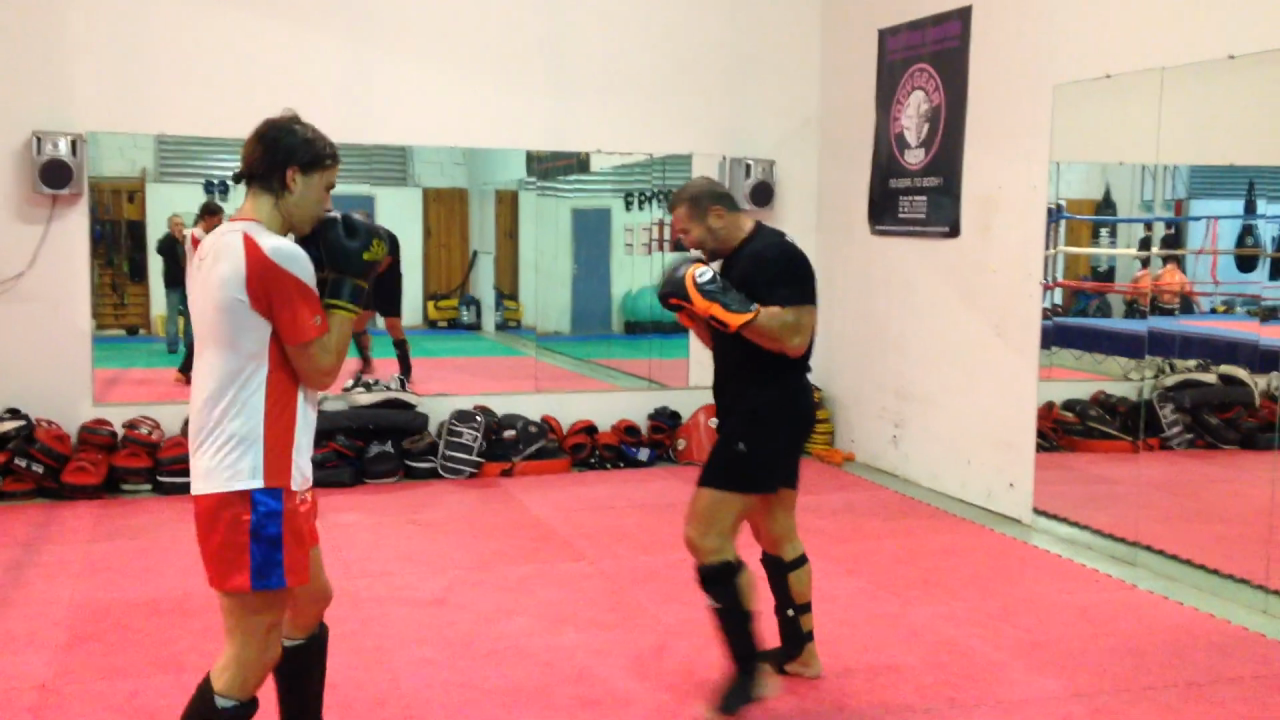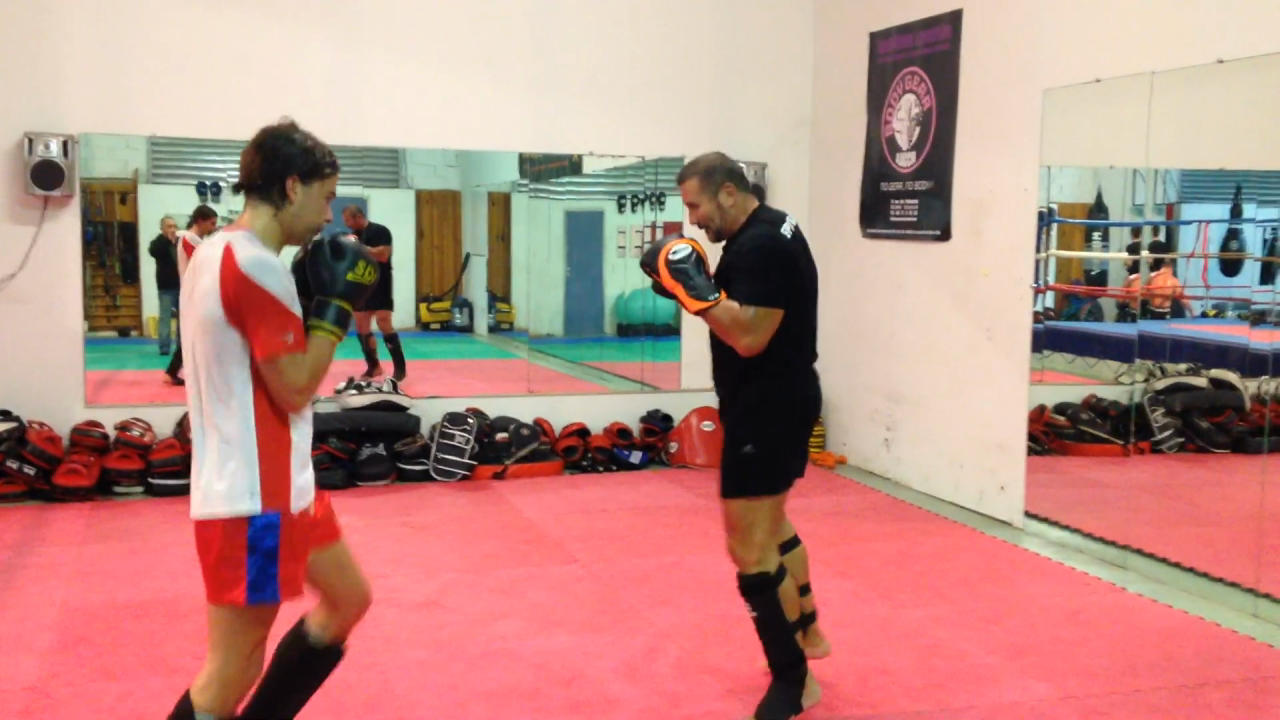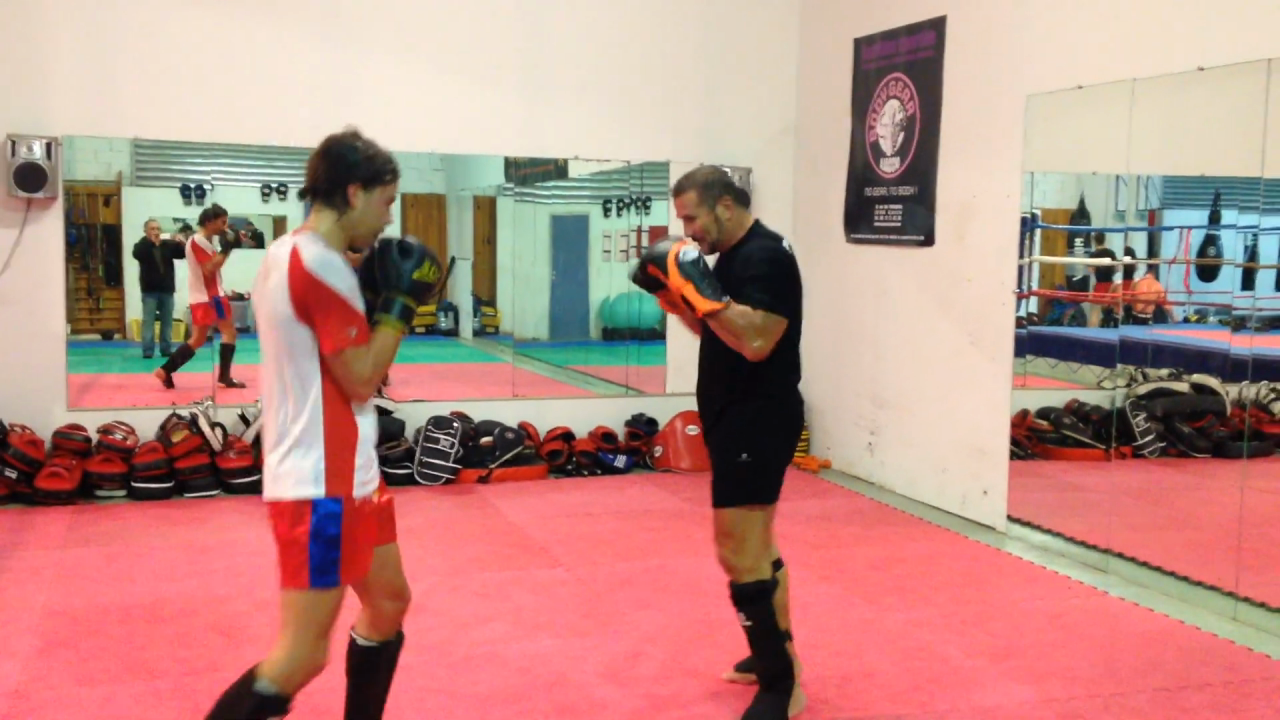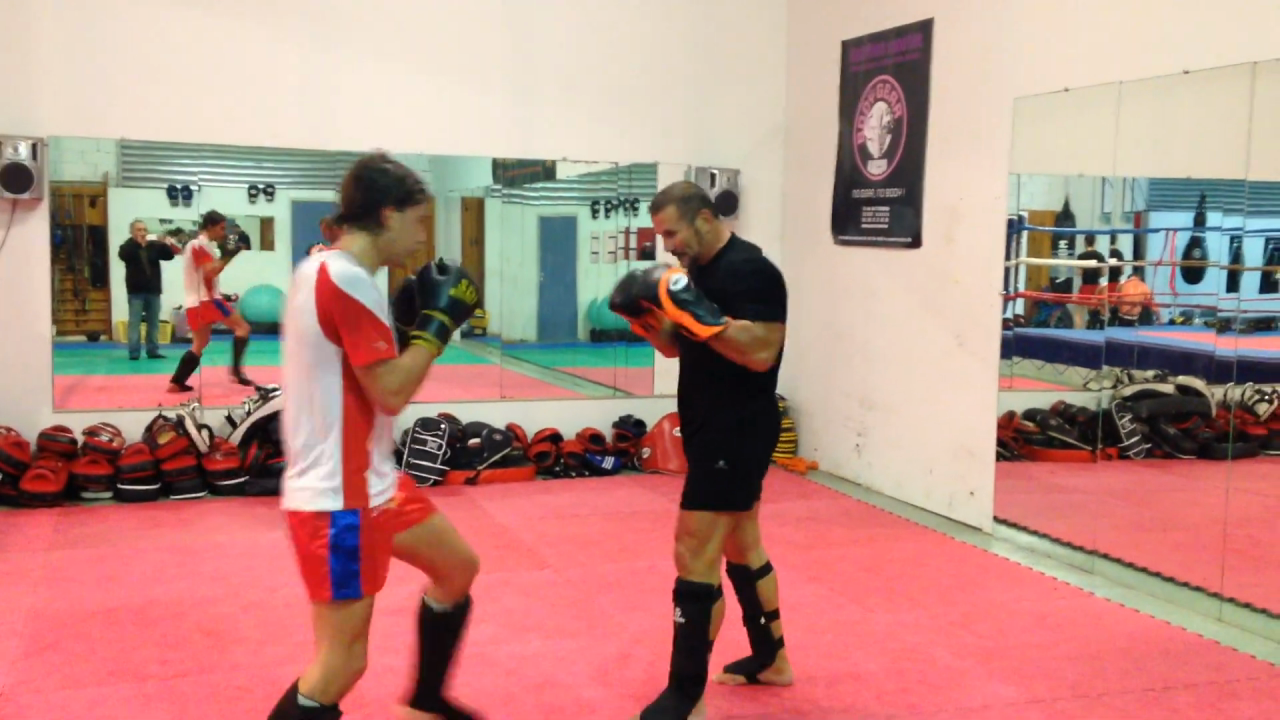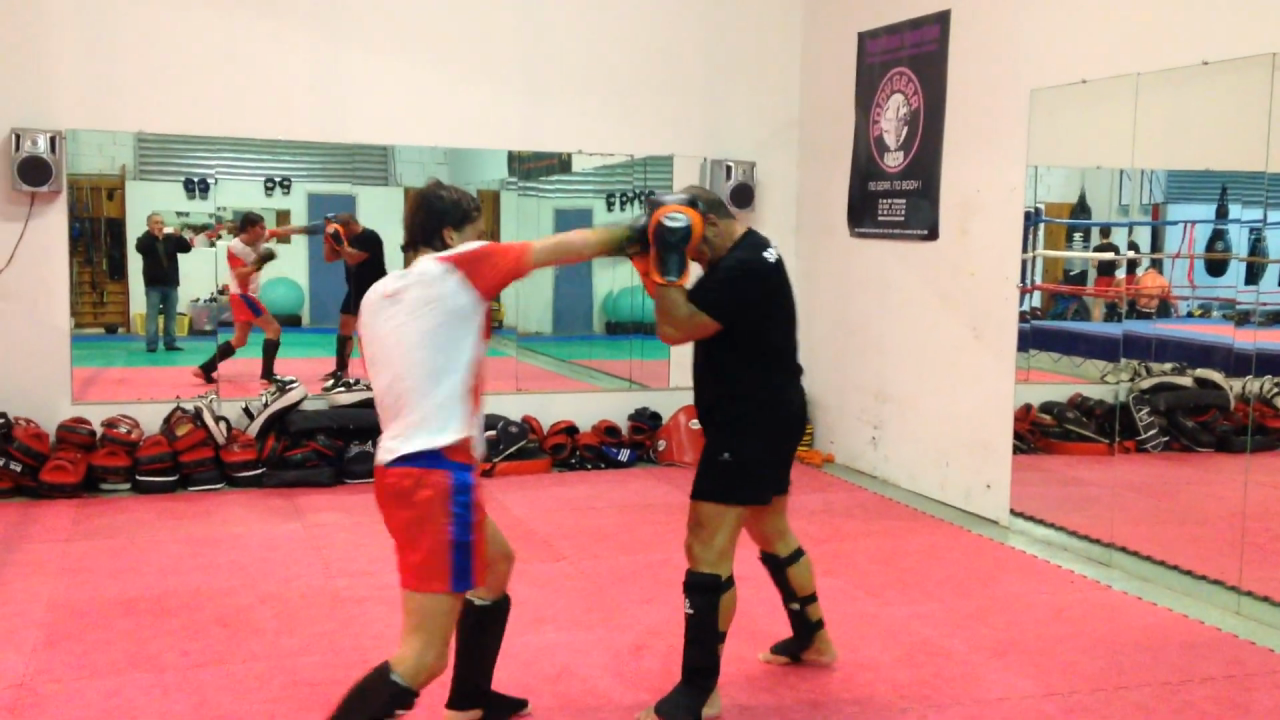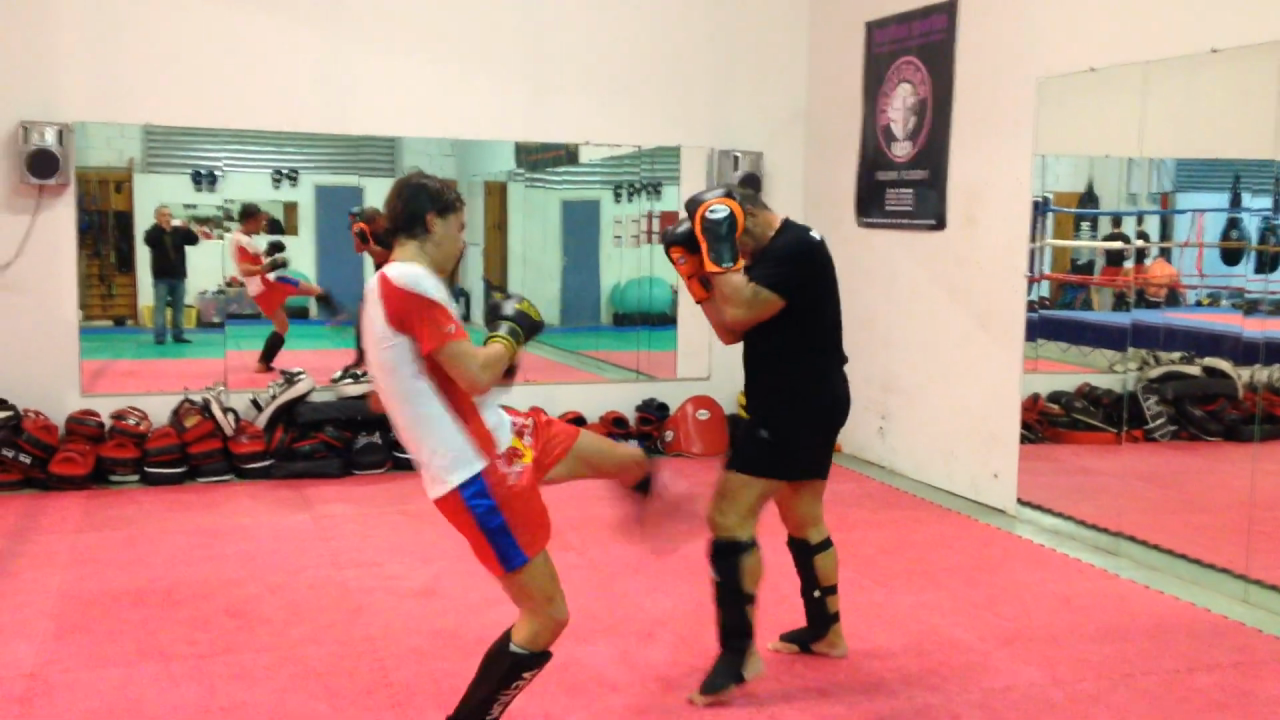
dt=0.4s
person 1, frame 1
left shoulder: (216, 245)
right shoulder: (274, 254)
right elbow: (321, 367)
left wrist: (324, 272)
right wrist: (349, 281)
left hip: (245, 473)
right hip: (256, 482)
left knee: (310, 603)
right knee: (253, 653)
person 1, frame 2
left shoulder: (220, 253)
right shoulder: (255, 265)
right elbow: (296, 386)
left wrist: (323, 296)
right wrist: (338, 302)
left hip: (280, 490)
right hip: (252, 502)
left knee: (349, 599)
right knee: (233, 669)
person 1, frame 3
left shoulder: (294, 254)
right shoulder: (317, 263)
right elbow: (363, 377)
left wrist: (386, 292)
right wrist: (401, 299)
left hip: (347, 478)
right hip: (319, 487)
left knee: (389, 604)
right knee: (302, 654)
person 1, frame 4
left shoulder: (327, 270)
right shoulder: (342, 282)
left elbow: (377, 374)
right elbow: (391, 391)
left wrist: (427, 313)
right wrist: (438, 319)
left hip: (371, 482)
right hip: (336, 498)
left knee: (458, 567)
right knee: (342, 663)
person 1, frame 5
left shoulder: (374, 298)
right shoulder: (462, 266)
right elbow: (562, 248)
right wrist: (624, 235)
left hip: (403, 466)
right hip: (436, 469)
left knee: (496, 564)
right knee: (423, 657)
person 1, frame 6
left shoulder: (386, 290)
right shoulder: (405, 284)
left elbow: (391, 397)
right elbow: (478, 376)
right wrist: (513, 328)
left hip: (501, 436)
right hip: (474, 473)
left knee: (628, 459)
right knee: (547, 615)
person 2, frame 1
left shoulder: (775, 256)
right shoulder: (735, 258)
left elbow: (793, 338)
right elbow: (716, 339)
left wrist: (725, 303)
right wrist: (689, 301)
left hip: (768, 415)
right hip: (761, 413)
left knee: (705, 537)
right knee: (777, 533)
left ankle: (748, 671)
right ankle: (799, 649)
person 2, frame 2
left shoulder: (762, 245)
right shoulder: (766, 233)
left elbow: (749, 337)
left wrist: (693, 288)
right wrist: (695, 284)
left hip: (768, 407)
right hip: (778, 400)
left knee: (751, 548)
right knee: (768, 523)
right ankle: (805, 630)
person 2, frame 3
left shoulder: (764, 258)
right shoulder: (737, 253)
left elbow: (753, 342)
right elbow: (714, 325)
left wrist: (700, 286)
right wrist: (674, 288)
left hip: (758, 421)
right hip: (742, 418)
left knee: (742, 557)
right knee: (754, 543)
right ankle: (778, 652)
person 2, frame 4
left shoulder: (750, 270)
right shoulder: (699, 270)
left elbow: (761, 352)
right elbow: (676, 345)
left wrist: (697, 312)
right wrist: (645, 312)
left hip: (738, 429)
right hip: (714, 427)
left knee: (695, 557)
right knee: (741, 545)
right ankle: (770, 657)
person 2, frame 5
left shoulder: (742, 269)
right shoulder: (745, 257)
left elbow: (674, 329)
right elbow: (688, 318)
left wrist: (670, 259)
right wrist: (654, 264)
left hip: (750, 422)
right hip: (772, 413)
left knee: (707, 550)
right knee: (772, 531)
right ankle: (813, 638)
person 2, frame 6
left shoulder: (795, 250)
right shoulder: (778, 251)
left elbow: (738, 311)
right elbow: (731, 329)
left wrist: (718, 248)
right wrist: (695, 267)
left hip: (795, 406)
right hip: (809, 402)
left knee: (729, 518)
right knee: (803, 517)
left ankle: (738, 655)
right ankle: (825, 629)
